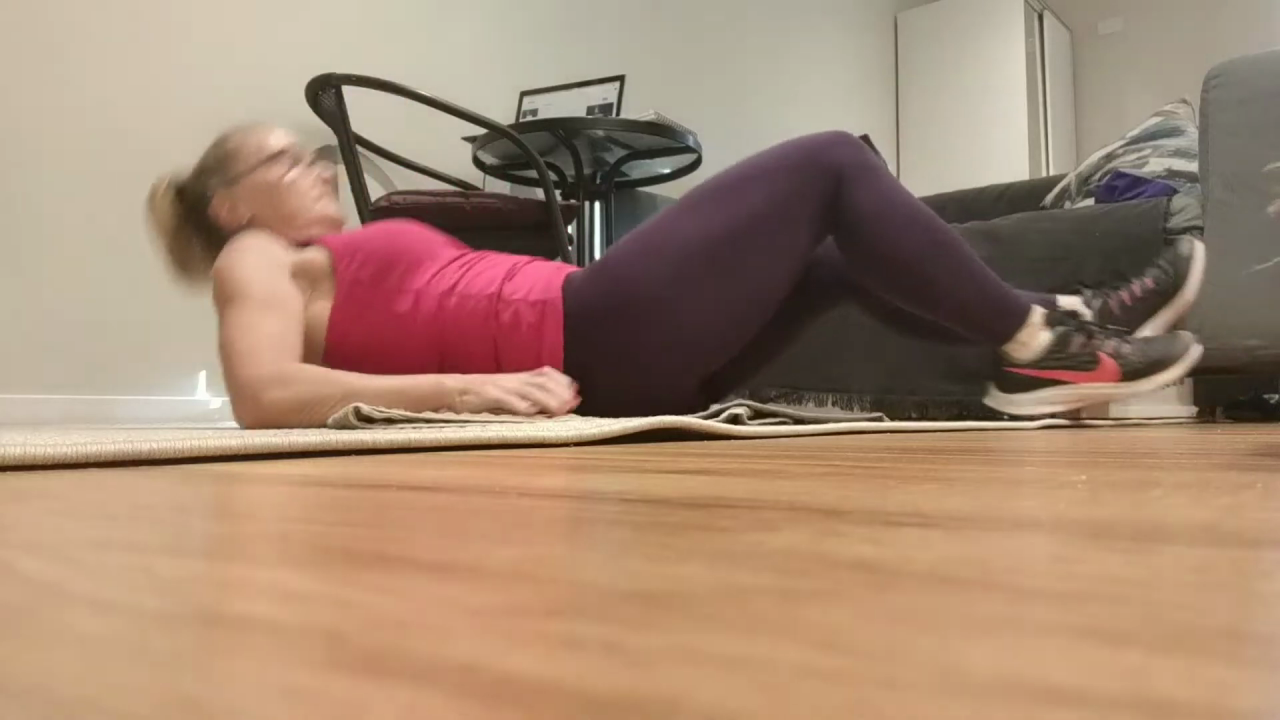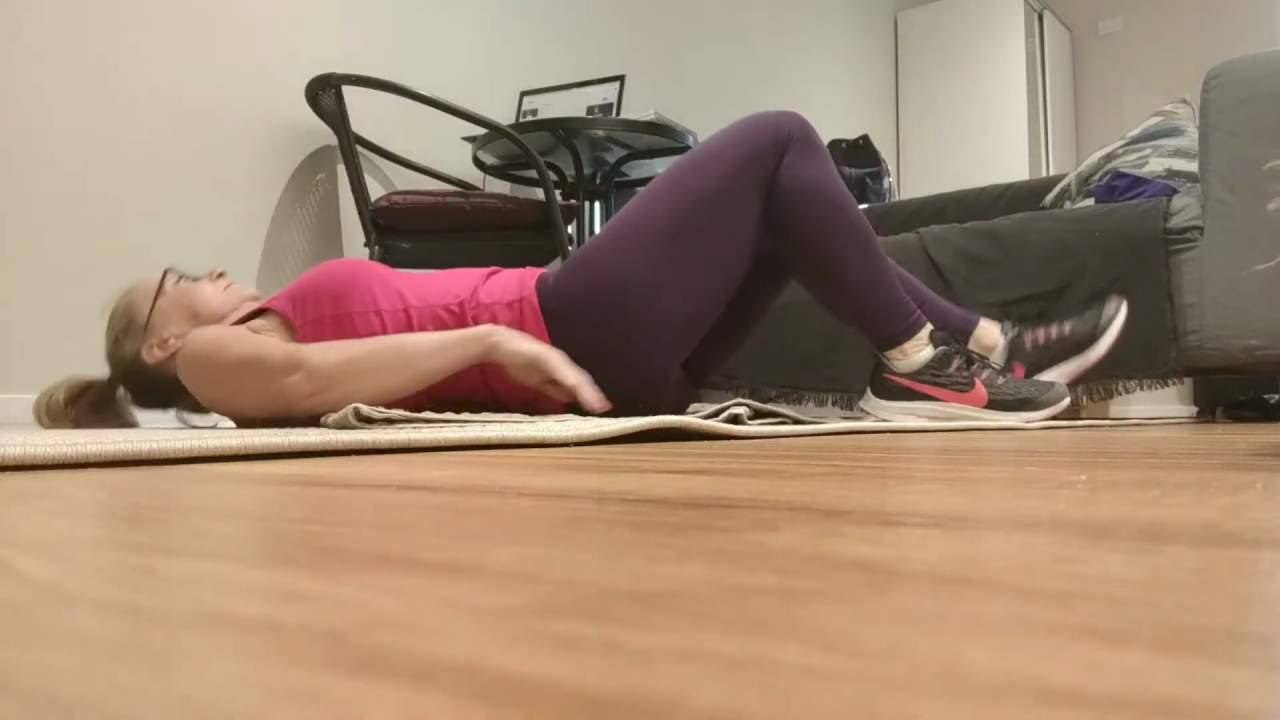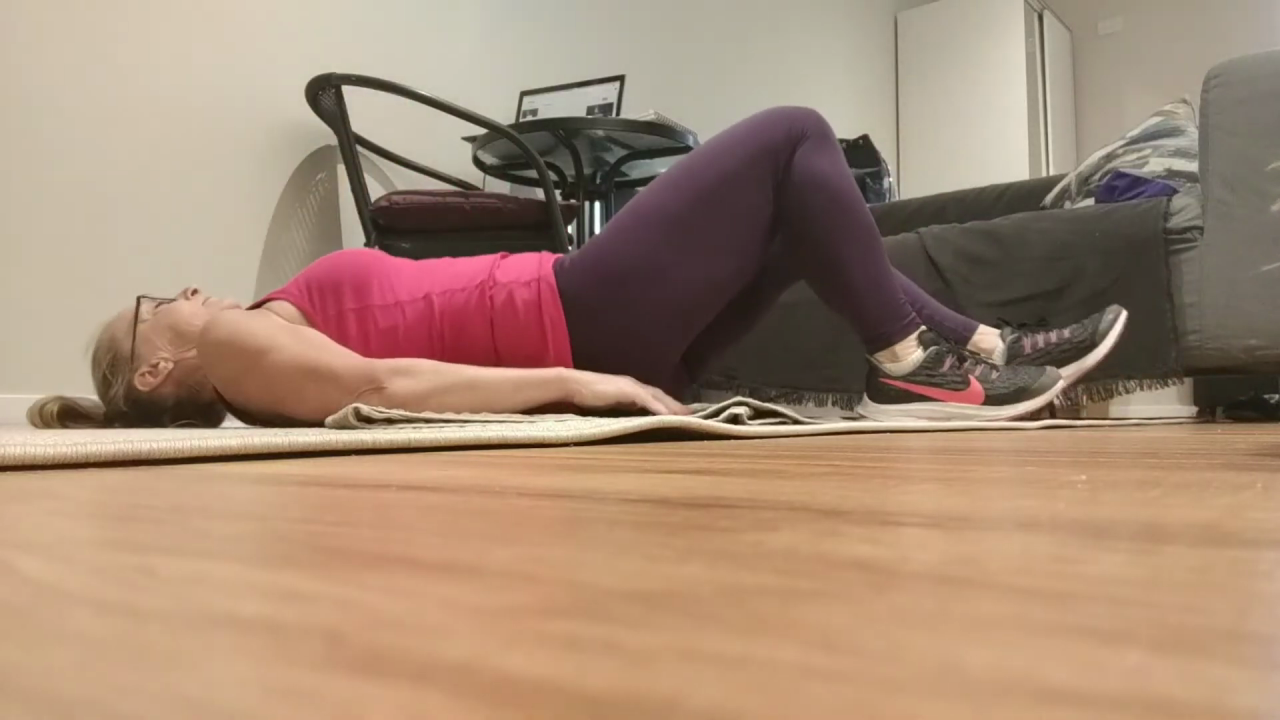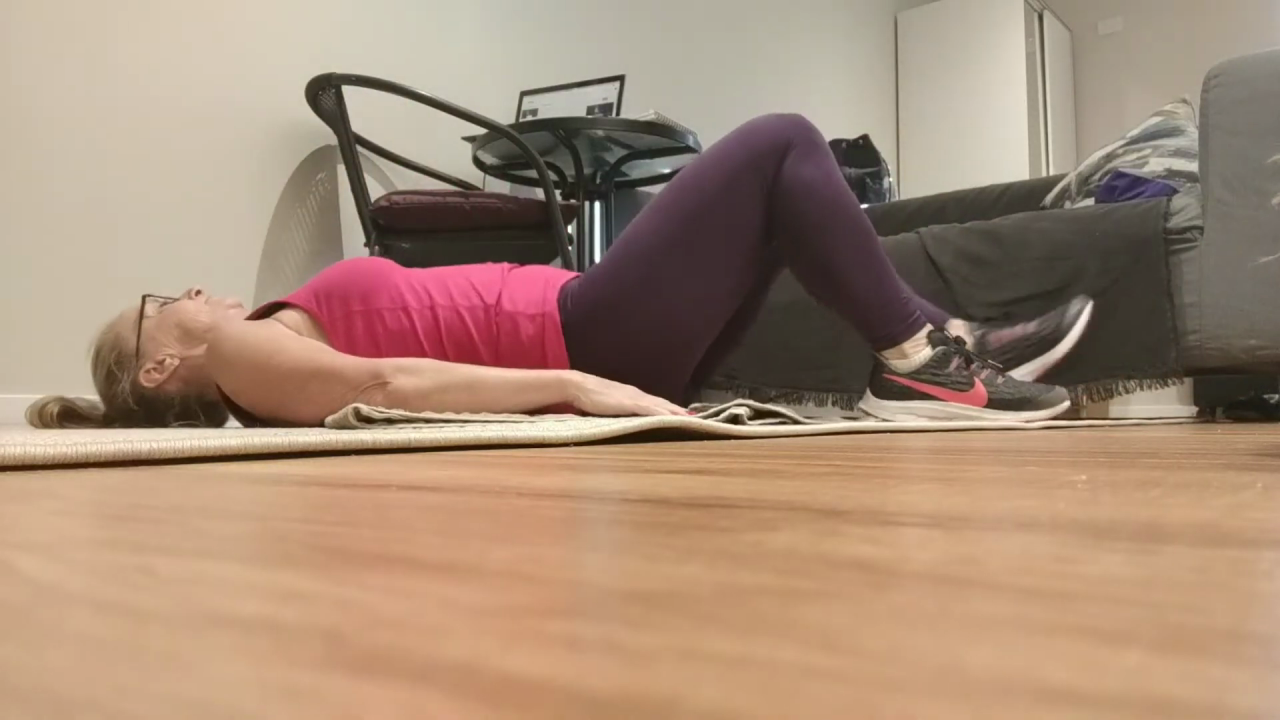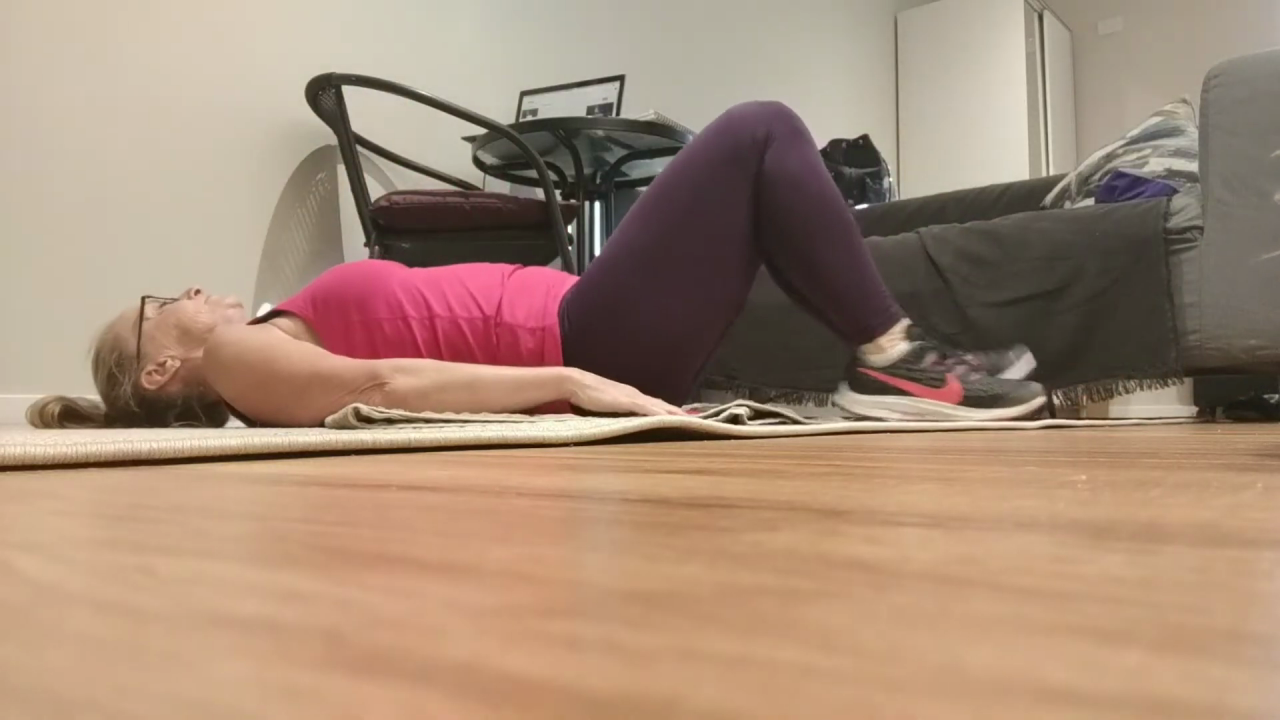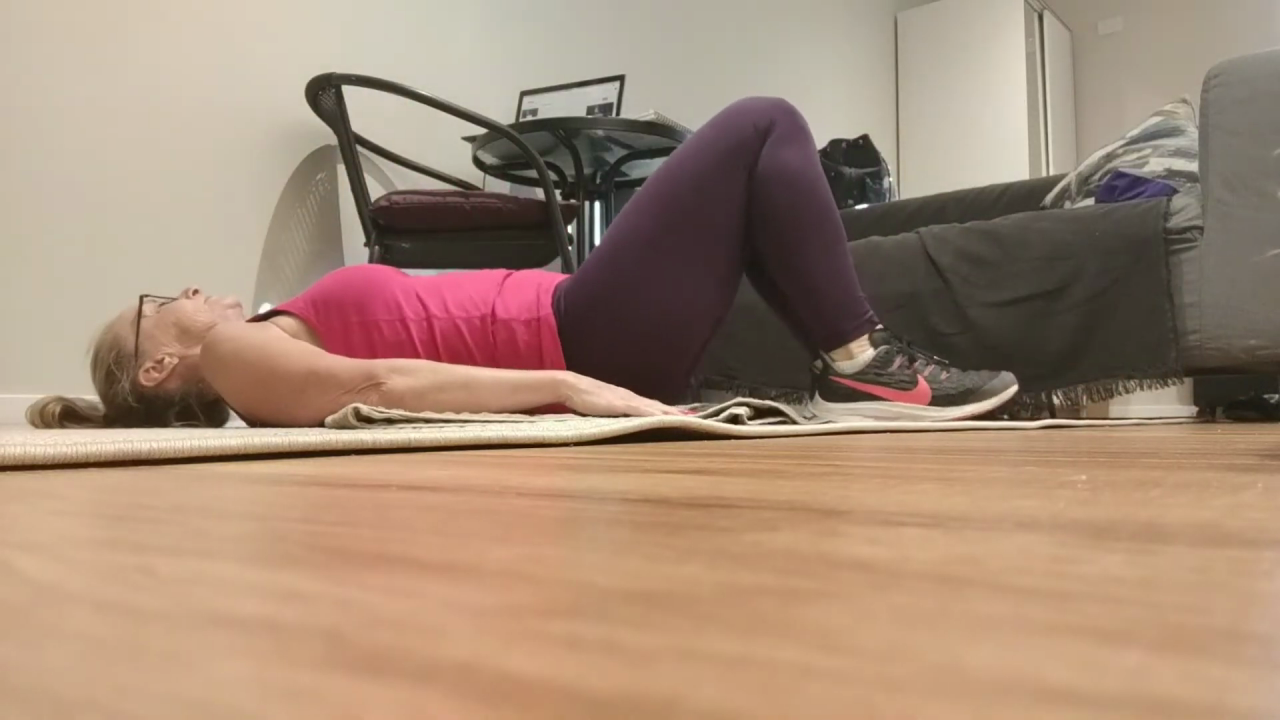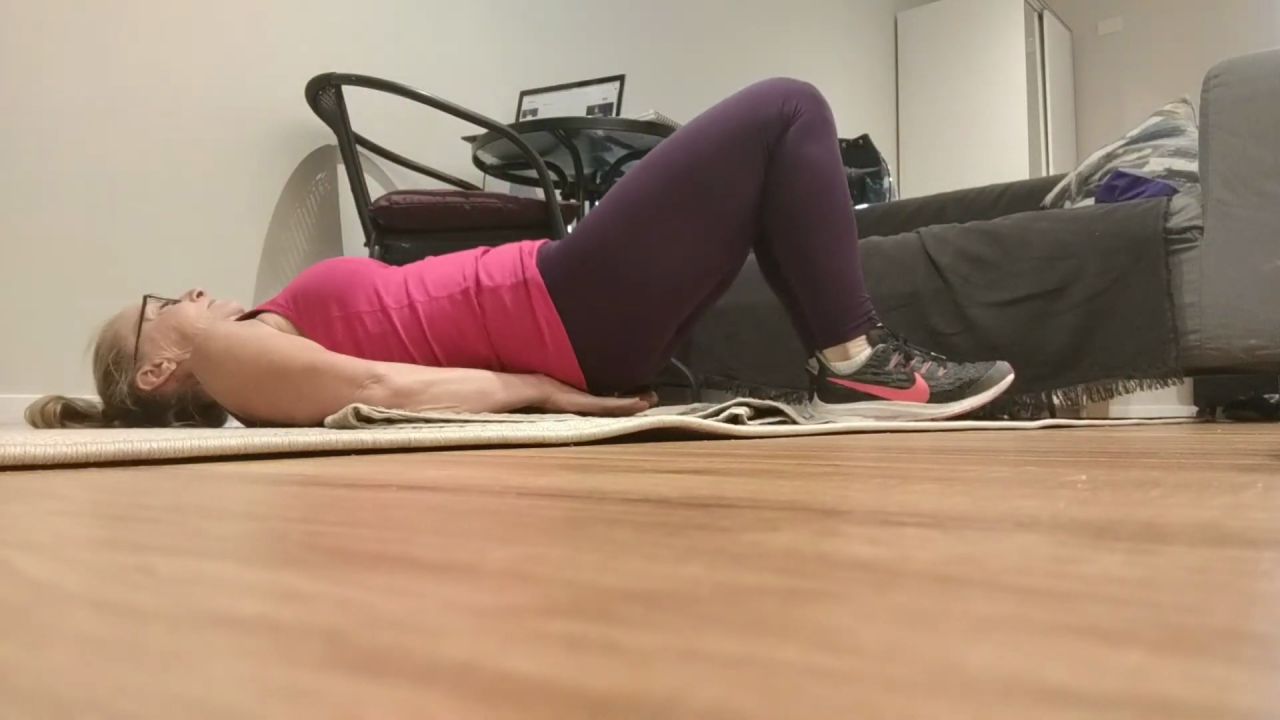
dt=0.4s
person 1, frame 1
left shoulder: (344, 263)
right shoulder: (256, 260)
left elbow: (415, 357)
right elbow: (263, 395)
right wrist: (469, 387)
left hip: (597, 357)
right hip: (587, 344)
left knee: (838, 255)
right knee: (833, 162)
left ankle: (1062, 322)
right ankle: (1042, 352)
person 1, frame 2
left shoulder: (272, 339)
right shoulder: (217, 355)
right elbow: (312, 379)
right wrist: (489, 339)
left hip: (602, 357)
right hip: (577, 336)
left knee: (790, 220)
right knee: (779, 139)
left ankle: (989, 346)
right ankle: (919, 367)
person 1, frame 3
left shoulder: (265, 336)
right shoulder: (241, 350)
right elbow: (383, 385)
right wrist: (569, 384)
left hip: (594, 336)
right hip: (585, 323)
left knee: (800, 220)
right knee: (794, 136)
left ankle: (981, 347)
right ankle: (908, 368)
person 1, frame 4
left shoulder: (272, 338)
right shoulder: (245, 356)
right elbow: (386, 383)
right wrist: (576, 387)
left hip: (590, 337)
right hip: (587, 340)
left knee: (784, 206)
right knee: (782, 145)
left ankle: (958, 347)
right ankle: (914, 368)
person 1, frame 5
left shoulder: (273, 340)
right shoulder: (241, 362)
right elbow: (388, 386)
right wrist: (572, 383)
left hip: (577, 323)
right hip: (588, 344)
left knee: (756, 174)
right knee: (761, 131)
left ankle: (902, 357)
right ankle: (892, 363)
person 1, frame 6
left shoulder: (270, 344)
right shoulder: (241, 362)
right elbow: (386, 386)
right wrist: (569, 387)
left hip: (575, 328)
right hip: (586, 340)
left knee: (754, 160)
right knee: (764, 125)
left ankle: (860, 361)
right ankle: (859, 369)
person 1, frame 7
left shoulder: (259, 340)
right shoulder: (231, 359)
right elbow: (386, 385)
right wrist: (552, 392)
left hip: (574, 314)
right hip: (573, 313)
left knee: (766, 164)
right knee: (789, 112)
left ankle: (852, 359)
right ankle: (856, 368)
